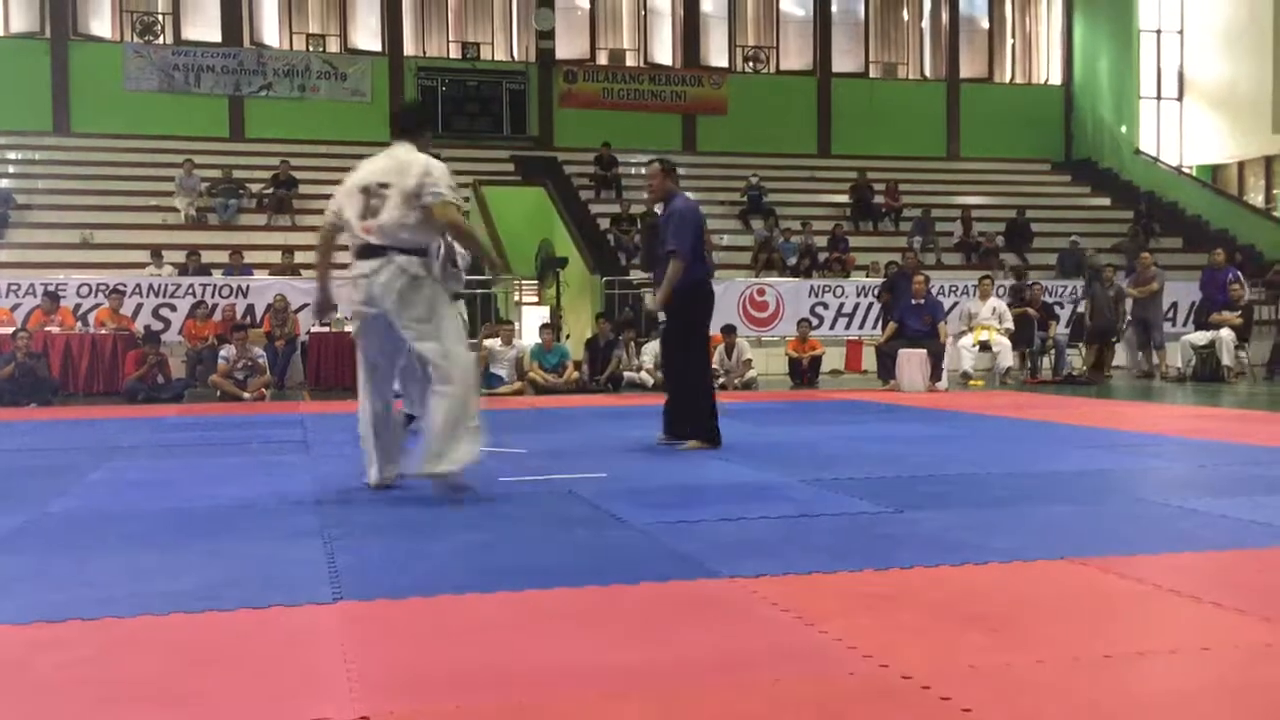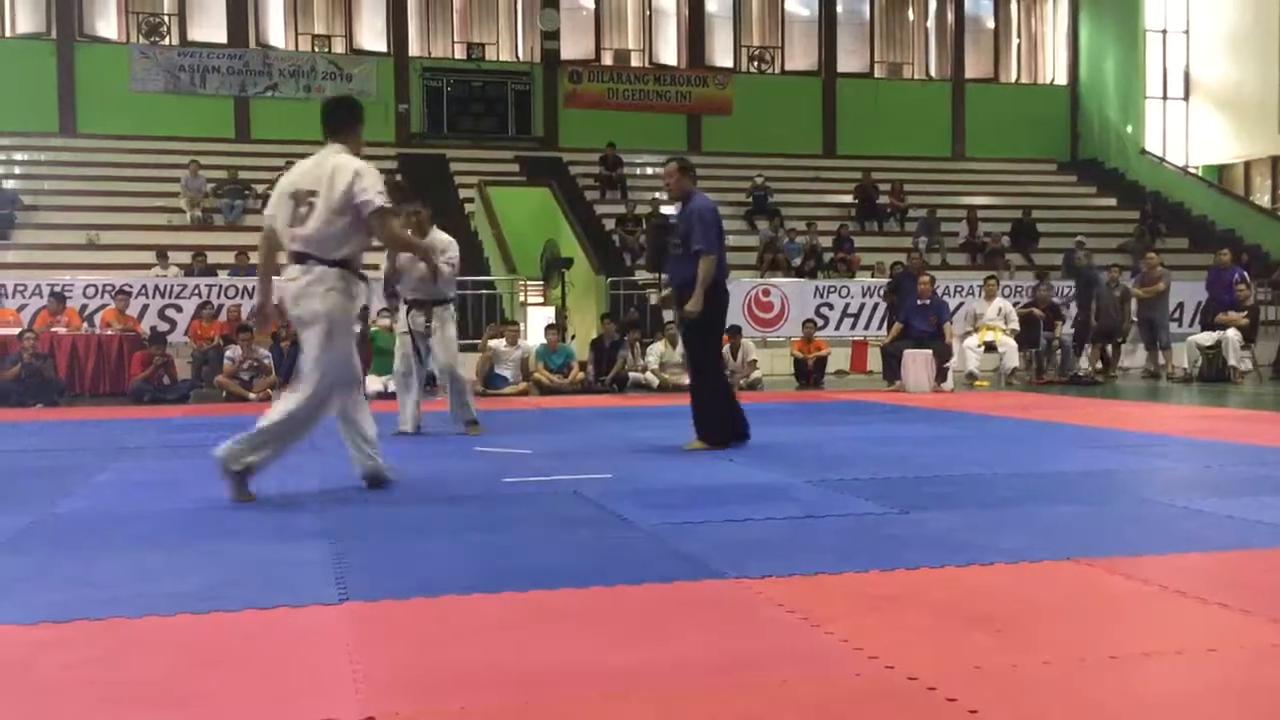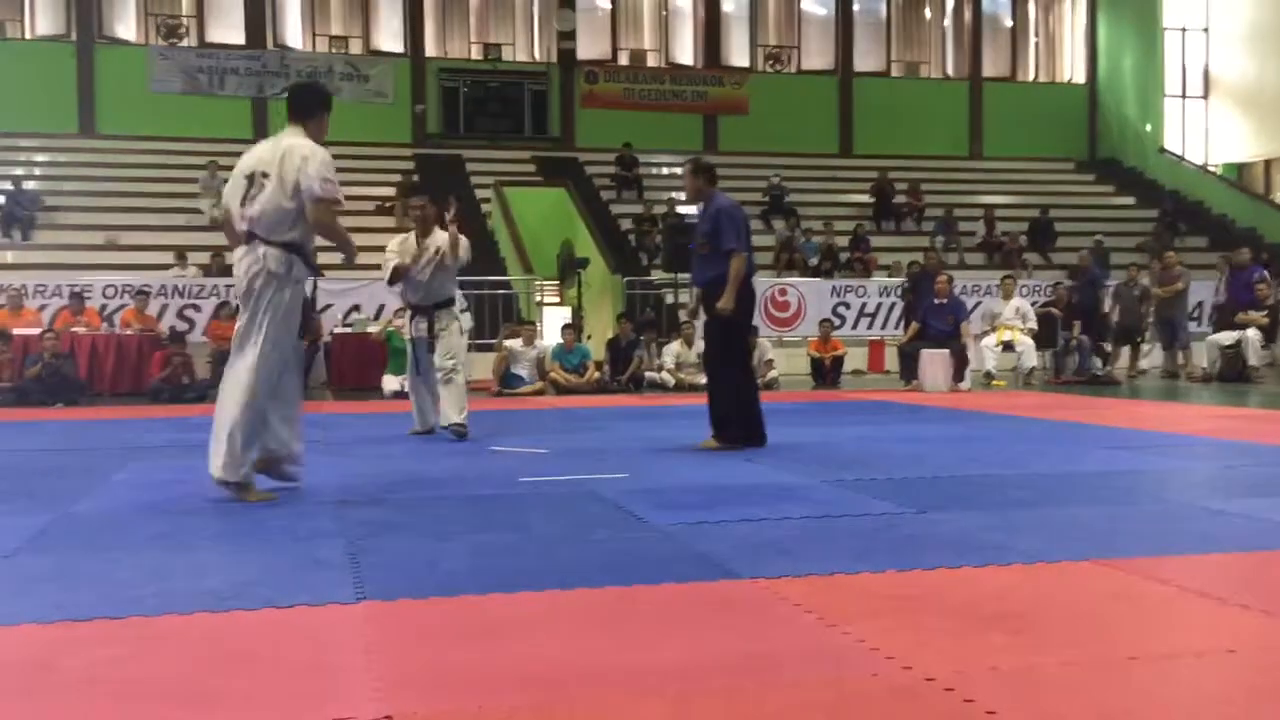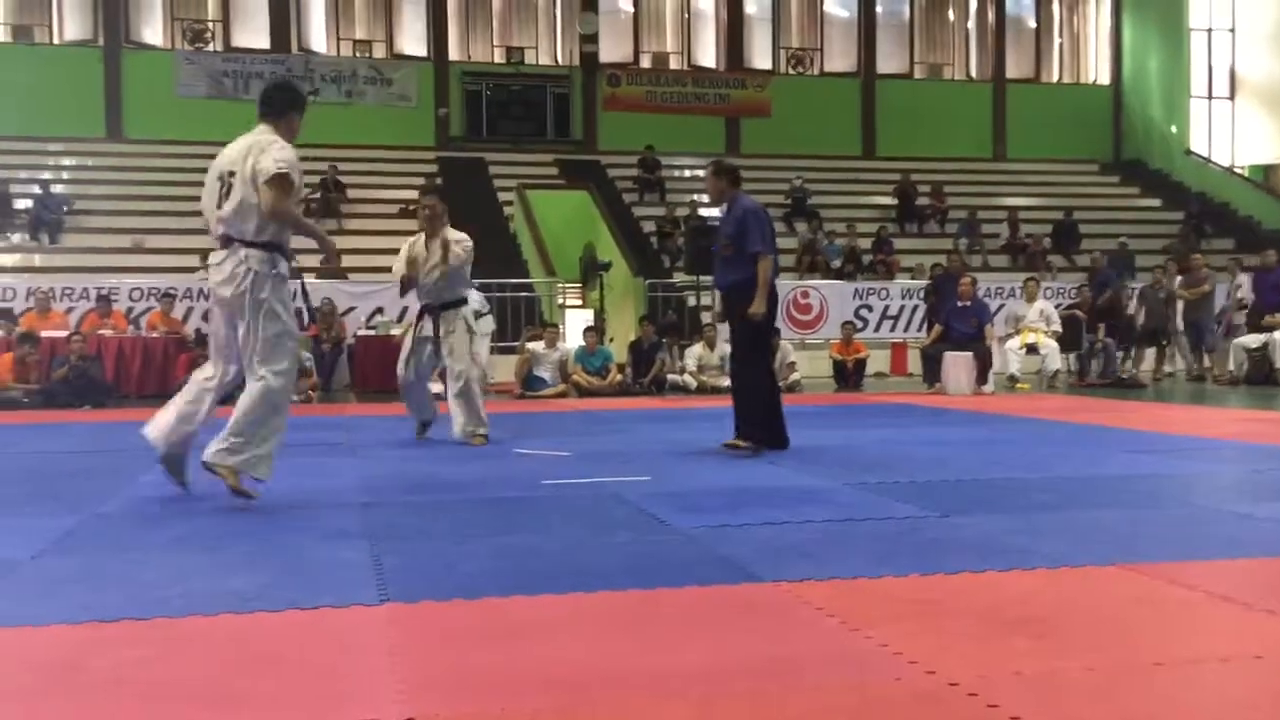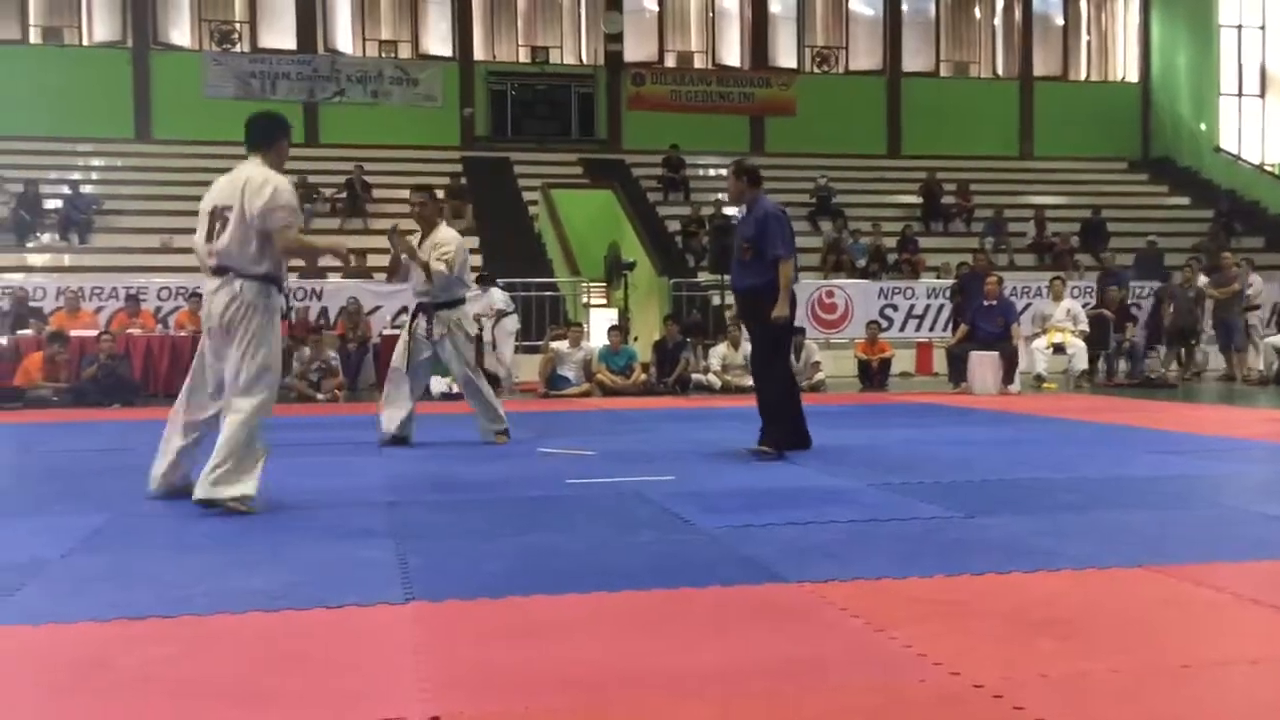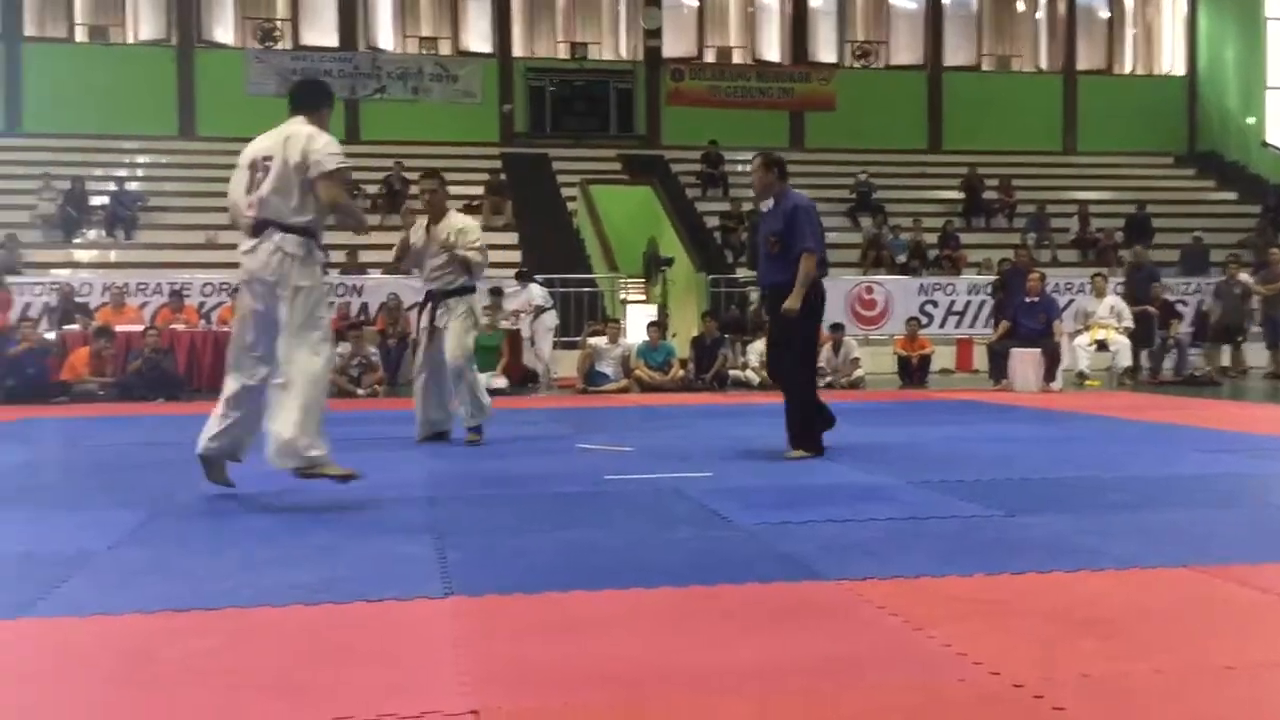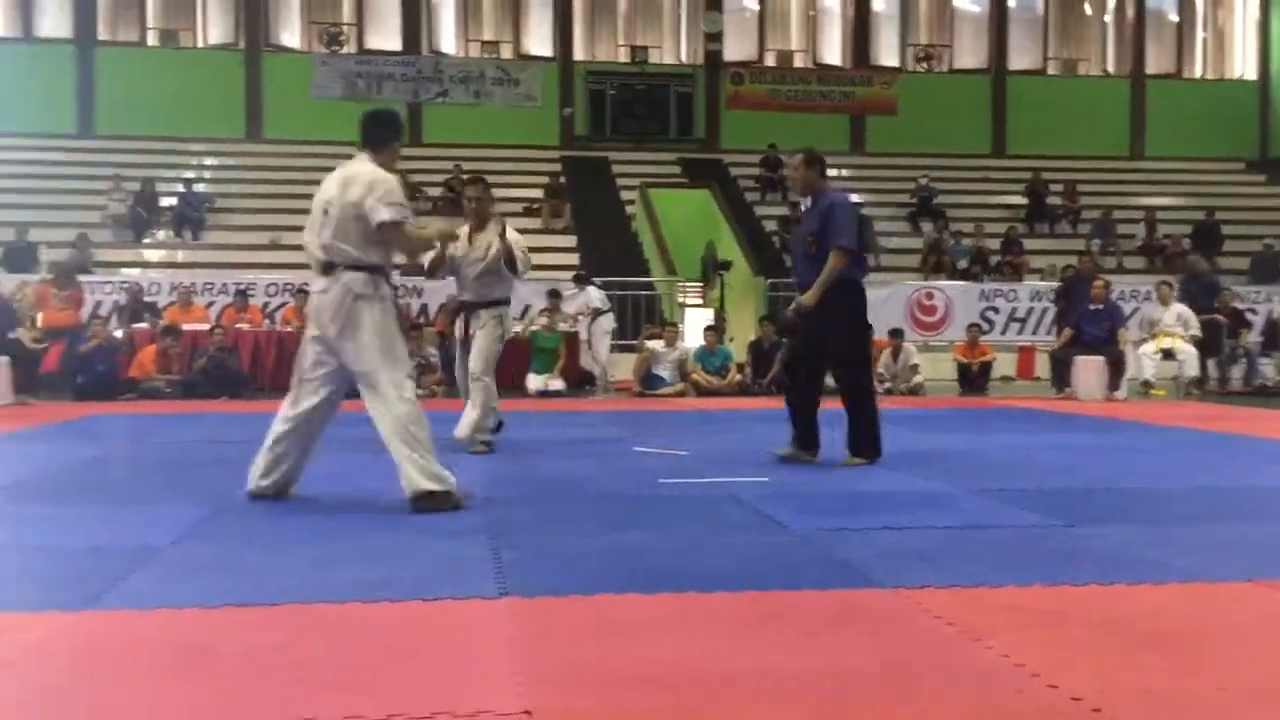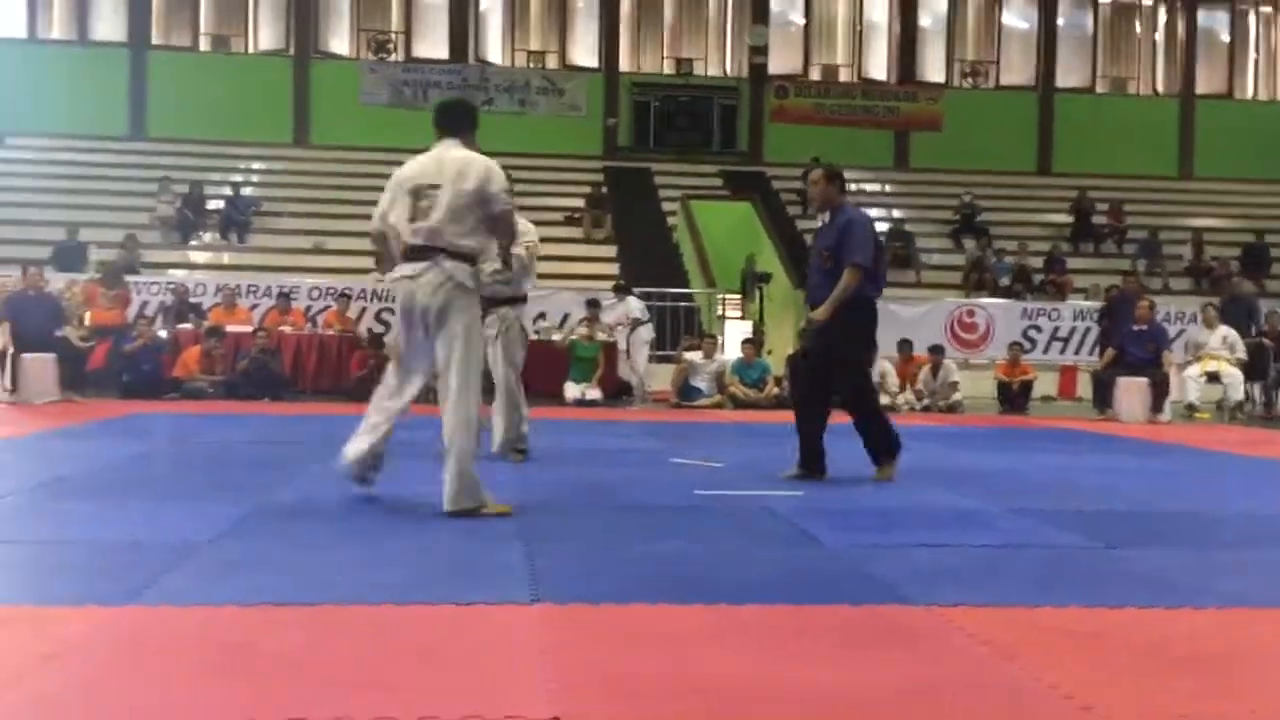
dt=0.2s
person 1, frame 1
left shoulder: (361, 171)
right shoulder: (428, 167)
left elbow: (328, 235)
right elbow: (448, 220)
left wrist: (323, 290)
right wrist: (484, 251)
left hip: (365, 278)
right hip: (406, 275)
left knee: (375, 381)
right knee: (455, 367)
left ankle: (382, 469)
right ankle: (446, 459)
person 1, frame 2
left shoulder: (296, 173)
right shoulder: (358, 170)
left elbow: (268, 239)
right elbow: (386, 230)
left wrist: (264, 295)
right wrist: (423, 250)
left hip: (301, 282)
right hip: (333, 286)
left knee: (345, 380)
right knee: (318, 387)
left ankle: (371, 464)
right ankle: (239, 458)
person 1, frame 3
left shoulder: (255, 152)
right shoulder: (313, 156)
left elbow: (228, 217)
right elbow: (321, 218)
right wrist: (347, 244)
left hip: (252, 261)
right hip: (279, 269)
left knee: (267, 362)
right knee: (259, 367)
left ankle: (276, 449)
right ankle: (235, 469)
person 1, frame 4
left shoulder: (230, 152)
right shoulder: (279, 151)
left elbow: (213, 211)
right elbow: (276, 204)
right wrist: (319, 234)
left hip: (225, 266)
right hip: (258, 271)
left knee: (225, 364)
right knee: (275, 369)
left ankle: (169, 437)
right ankle: (231, 455)
person 1, frame 5
left shoulder: (218, 187)
right shoulder: (273, 186)
left elbow: (204, 248)
right elbow: (287, 244)
right wrist: (330, 247)
left hip: (217, 294)
right hip: (251, 298)
left knee: (202, 394)
right knee: (251, 397)
left ankle: (171, 476)
right ankle: (220, 485)
person 1, frame 6
left shoulder: (256, 145)
right shoulder: (319, 142)
left elbow: (238, 205)
right elbow: (333, 198)
right wrist: (358, 220)
left hip: (256, 252)
right hip: (293, 254)
left knee: (249, 358)
right knee: (307, 351)
left ankle: (218, 445)
right ankle: (301, 451)
person 1, frame 7
left shoulder: (330, 183)
right shoulder: (381, 182)
left elbow: (314, 243)
right elbow: (398, 241)
right wrist: (436, 234)
left hip: (326, 291)
right hip: (362, 294)
left knee: (309, 391)
right knee: (392, 388)
left ankle: (267, 478)
right ankle: (427, 485)
person 1, frame 8
left shoulder: (405, 172)
right shoulder: (483, 167)
left elbow: (380, 236)
right elbow: (507, 231)
right wrist: (502, 257)
left hip: (409, 278)
right hip: (453, 279)
left knee: (403, 376)
right knee: (461, 389)
left ankle: (363, 456)
right ankle: (463, 495)
person 2, frame 1
left shoulder: (682, 210)
right shoulder: (673, 209)
left elbow: (680, 259)
left wrist: (661, 296)
right wrist: (661, 294)
left hip: (691, 297)
right hip: (683, 296)
left knee: (692, 366)
right knee: (675, 363)
left ankle: (707, 434)
right ankle: (680, 427)
person 2, frame 2
left shoulder: (700, 209)
right shoulder: (689, 209)
left elbow: (709, 257)
left wrist: (697, 298)
right wrist: (674, 291)
left hip: (705, 298)
right hip: (694, 296)
left knee: (705, 366)
right knee: (705, 365)
left ankle: (713, 434)
right ankle: (733, 429)
person 2, frame 3
left shoulder: (724, 209)
right shoulder: (710, 210)
left elbow: (739, 255)
left wrist: (729, 297)
right wrist: (698, 299)
left hip: (730, 297)
right hip: (718, 296)
left knee: (721, 363)
right knee: (735, 365)
left ankle: (728, 433)
right ankle: (749, 433)
person 2, frame 4
left shoulder: (749, 211)
right shoulder: (731, 213)
left elbow: (765, 257)
left wrist: (760, 301)
right wrist: (725, 303)
left hip: (753, 301)
right hip: (740, 300)
left knee: (746, 365)
right knee: (757, 366)
left ankle: (750, 433)
right ankle: (772, 436)
person 2, frame 5
left shoulder: (769, 214)
right shoulder: (748, 216)
left elbow: (785, 260)
left wrist: (784, 303)
right wrist: (740, 305)
left hip: (771, 303)
right hip: (755, 303)
left knee: (768, 369)
right knee: (774, 369)
left ankle: (774, 439)
right ankle: (796, 435)
person 2, frame 6
left shoulder: (798, 207)
right shoulder: (771, 211)
left elbow: (810, 254)
left wrist: (797, 296)
right wrist: (764, 299)
left hip: (799, 299)
right hip: (780, 299)
left knee: (796, 368)
right knee: (778, 366)
left ankle: (807, 441)
right ankle: (819, 419)
person 2, frame 7
left shoulder: (837, 205)
right shoulder: (810, 211)
left elbow: (840, 254)
left wrist: (815, 293)
right wrist: (800, 300)
left hip: (841, 300)
right hip: (814, 304)
left knee: (853, 376)
right knee: (796, 369)
left ankle: (865, 448)
right ankle: (804, 442)
person 2, frame 8
left shoulder: (855, 222)
right shoulder: (826, 228)
left elbow: (855, 271)
left wrist: (826, 309)
right wrist: (814, 317)
left hip: (852, 318)
right hip: (827, 320)
left knee: (854, 391)
right knee: (806, 389)
left ankle: (886, 453)
right ankle: (811, 464)
person 3, frame 1
left shoulder: (452, 237)
right shoulder: (413, 239)
left elbow: (458, 265)
right elbow: (397, 267)
left wrist: (445, 239)
left hip: (448, 310)
right hip: (422, 311)
left knee: (456, 367)
right knee: (412, 364)
left ankle: (468, 420)
right ankle: (412, 411)
person 3, frame 2
left shoulder: (444, 241)
left elbow: (445, 279)
right elbow: (390, 280)
left wrist: (428, 258)
right wrist: (392, 259)
left hip: (439, 313)
right hip: (410, 314)
left knee: (448, 368)
right knee: (405, 371)
left ankle: (468, 417)
right ankle: (409, 423)
person 3, frame 3
left shoulder: (449, 239)
right shoulder: (400, 243)
left elbow: (458, 260)
right elbow: (390, 276)
left wrist: (452, 226)
right wrist: (407, 264)
left hip: (444, 315)
right hip: (417, 317)
left knee: (449, 366)
right knee: (419, 375)
left ankle: (456, 422)
right ankle: (426, 422)
person 3, frame 4
left shoulder: (458, 239)
right shoulder: (413, 244)
left elbow: (454, 265)
right elbow: (403, 286)
left wrist: (442, 232)
right wrist: (409, 271)
left hip: (453, 317)
right hip: (426, 317)
left knee: (461, 374)
right knee: (408, 374)
left ankle: (475, 429)
right ankle: (425, 415)
person 3, frame 5
left shoulder: (449, 238)
right shoulder: (415, 241)
left elbow: (441, 276)
left wrist: (415, 255)
right wrist: (397, 250)
left hip: (451, 316)
right hip: (423, 316)
left knee: (467, 373)
right knee: (399, 370)
left ankle: (497, 426)
right ankle: (397, 430)
person 3, frame 6
left shoulder: (464, 225)
right shoulder: (418, 228)
left elbow: (478, 267)
right elbow: (402, 262)
left wrist: (454, 252)
right wrist: (407, 233)
left hip: (460, 303)
right hip: (432, 304)
left knee: (457, 363)
right knee: (427, 369)
left ankle: (475, 421)
right ankle: (434, 426)
person 3, frame 7
left shoulder: (507, 235)
right shoulder: (458, 237)
left elbow: (519, 270)
right elbow: (432, 270)
left wrist: (502, 238)
right wrist: (444, 248)
left hip: (492, 314)
right hip: (467, 314)
left knee: (480, 372)
right knee: (466, 375)
left ankle: (480, 435)
right ankle: (489, 421)
person 3, frame 8
left shoulder: (523, 229)
left elbow: (521, 269)
left hip: (507, 314)
right hip: (482, 311)
left knee: (507, 380)
left ankle: (514, 442)
